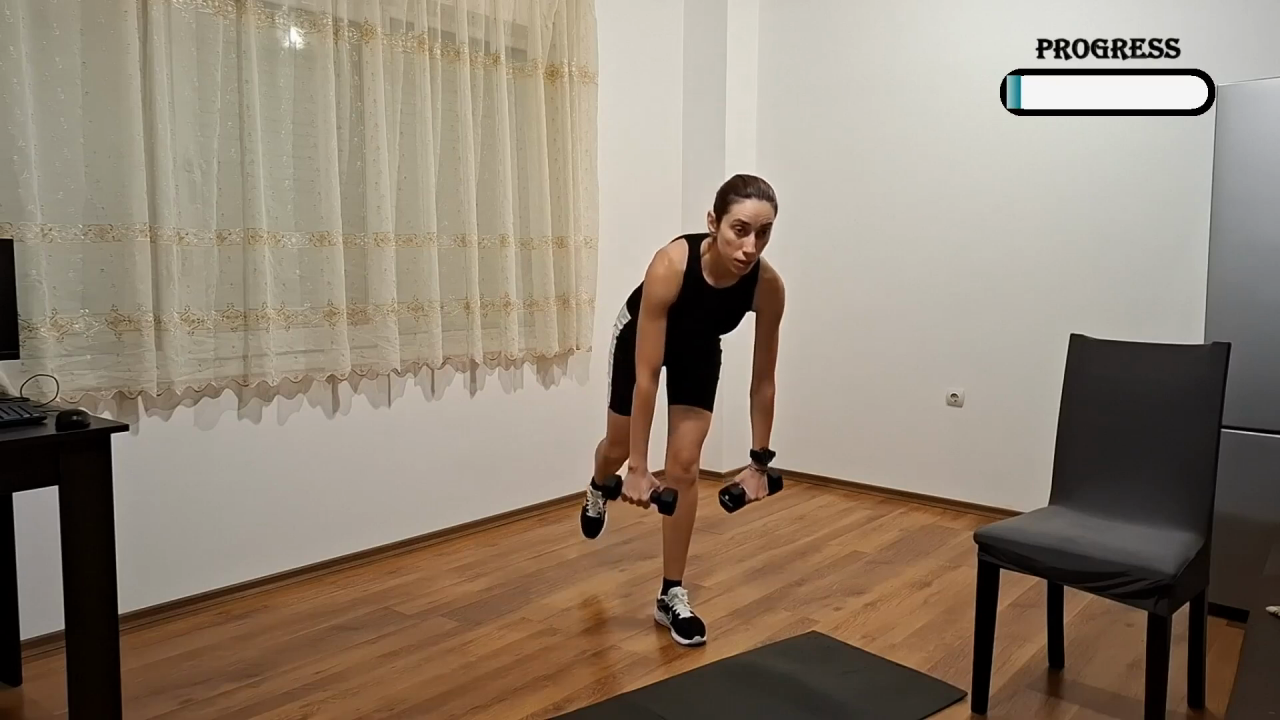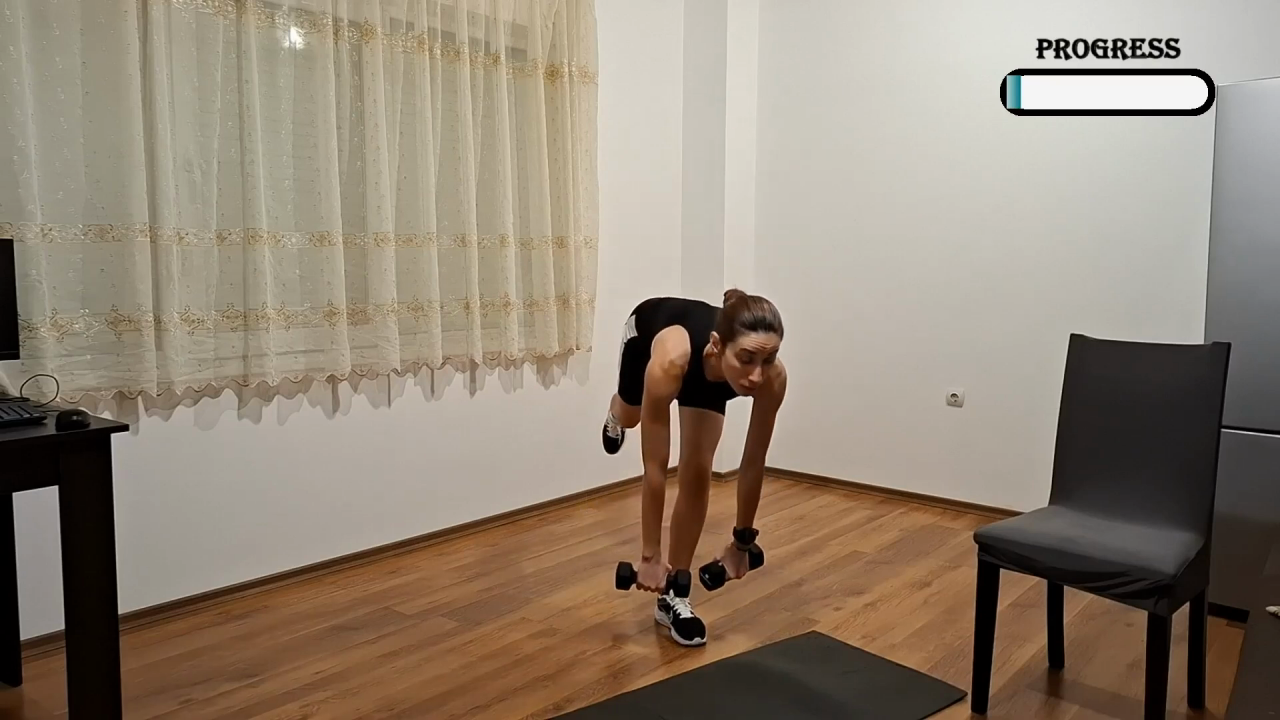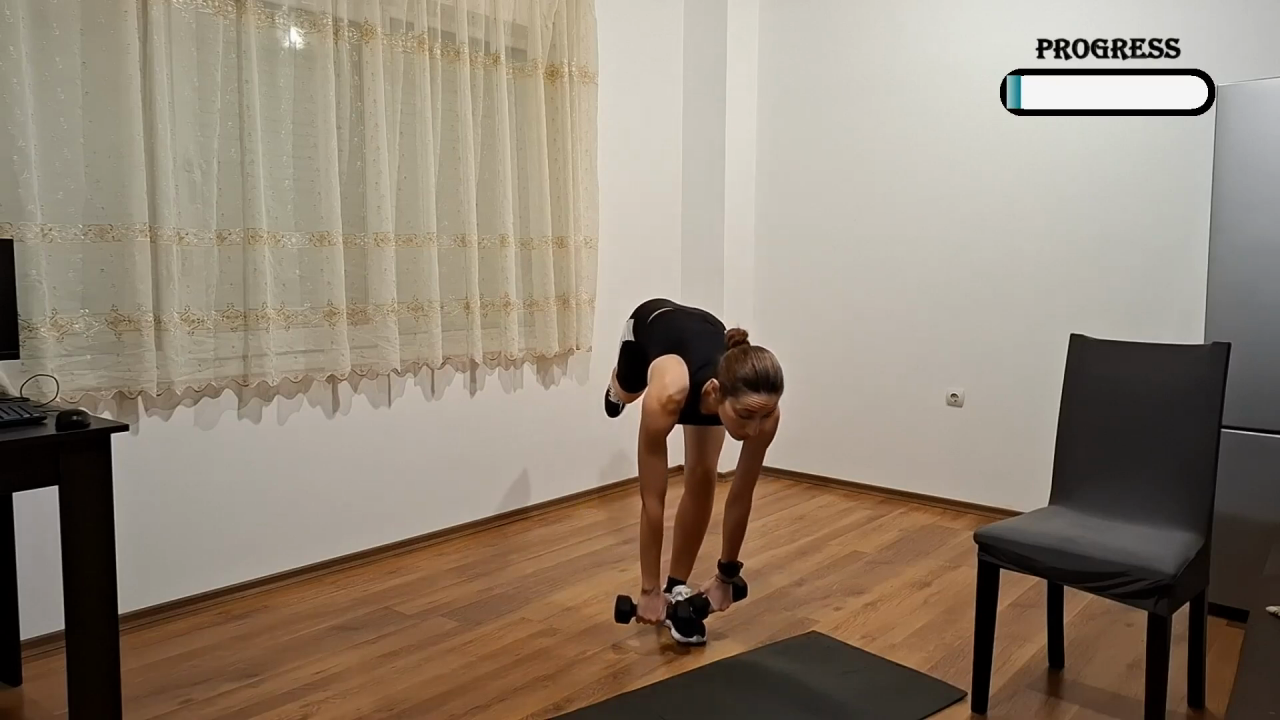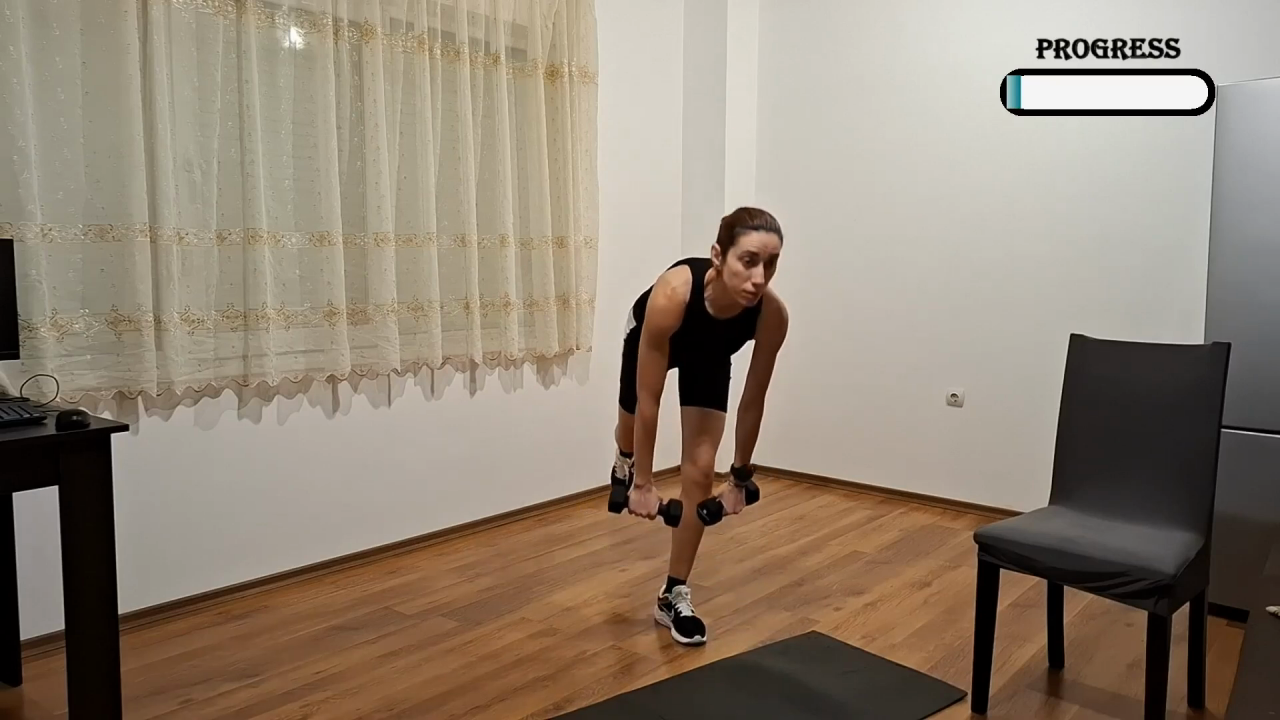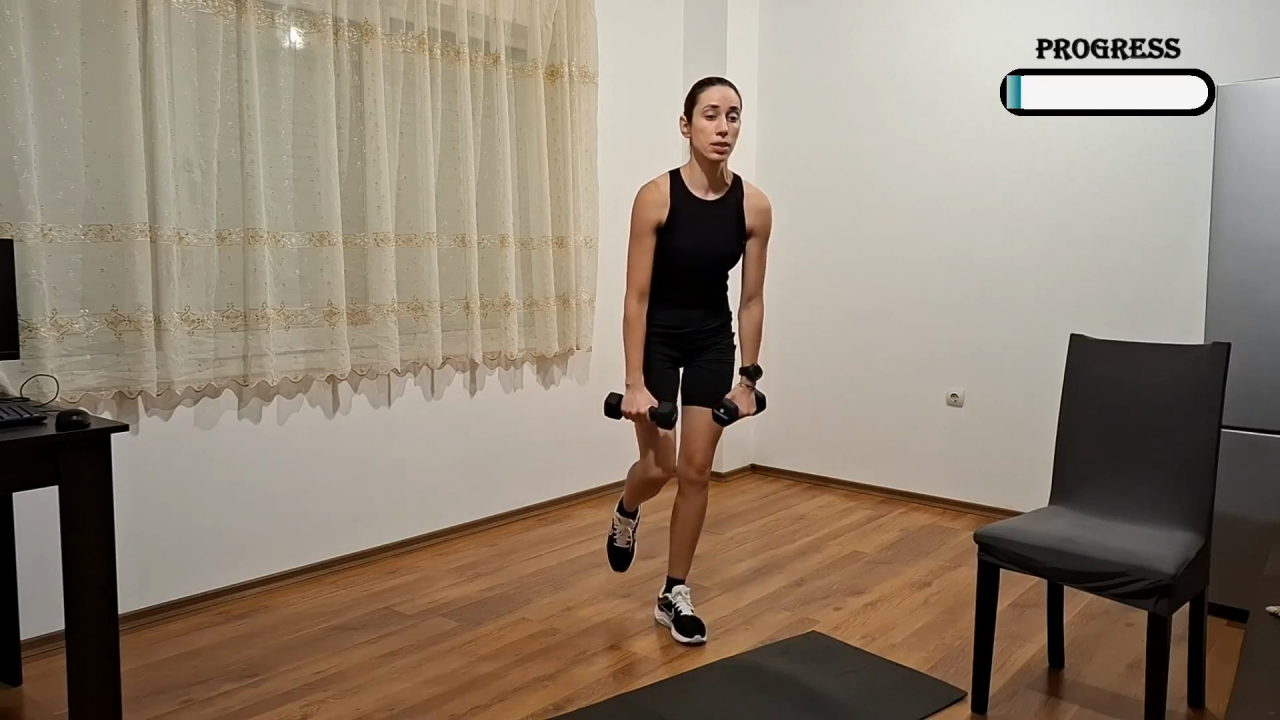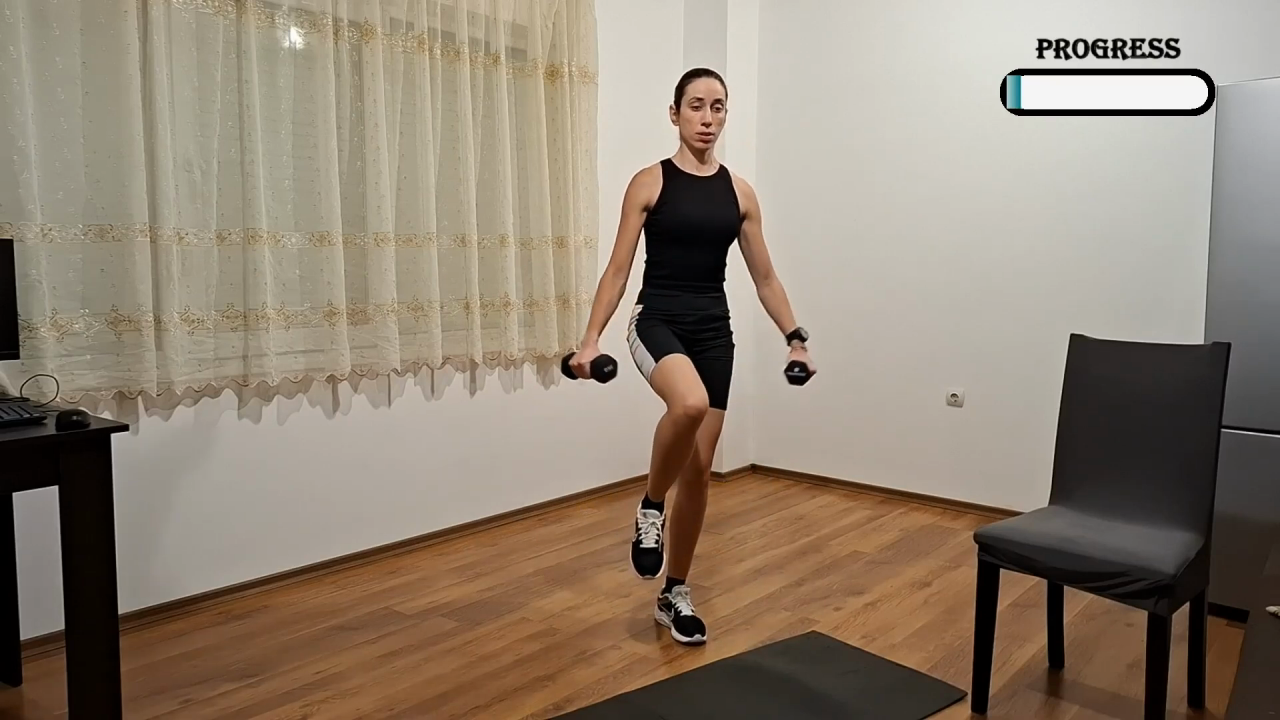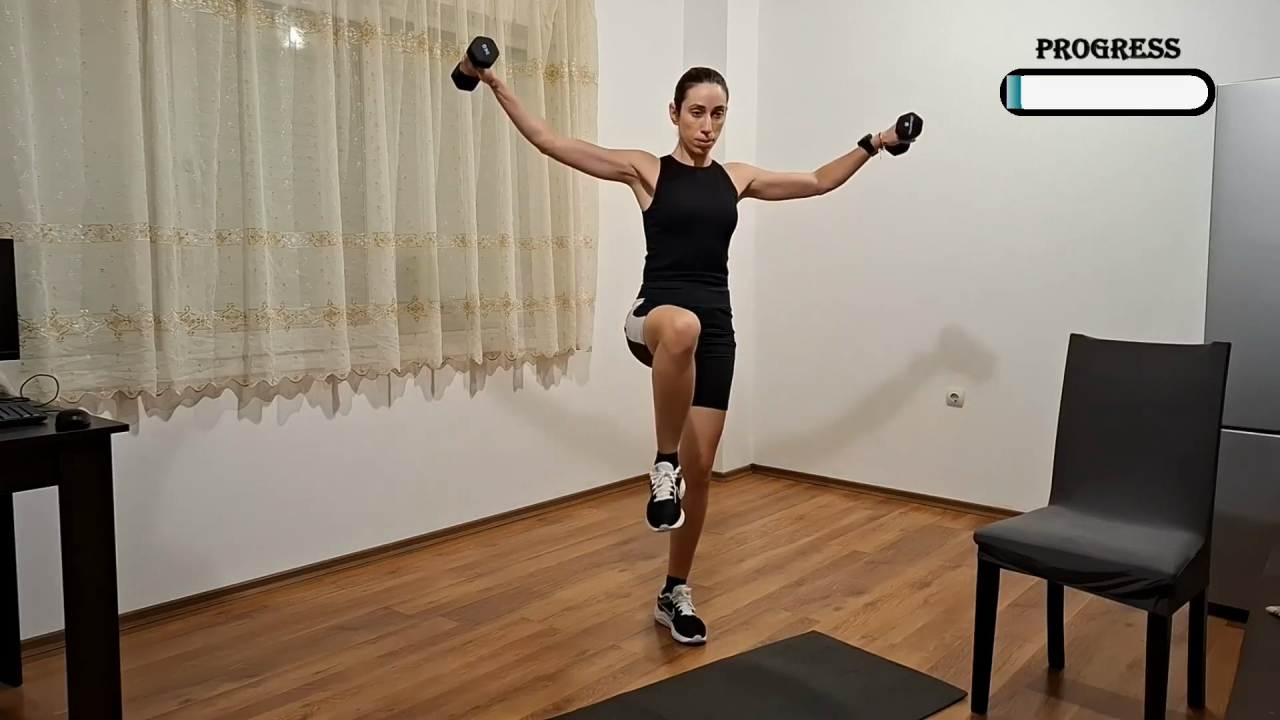
dt=0.7s
person 1, frame 1
left shoulder: (768, 285)
right shoulder: (671, 264)
left elbow: (764, 380)
right elbow: (647, 376)
left wrist: (760, 460)
right wrist: (637, 467)
left hip: (699, 350)
right hip: (640, 334)
left knee: (684, 466)
right knee: (620, 443)
left ankle: (671, 595)
right ankle: (598, 488)
person 1, frame 2
left shoulder: (772, 377)
right shoulder: (670, 361)
left elbow: (753, 464)
right elbow: (655, 469)
left wrist: (742, 541)
right wrist: (649, 555)
right hip: (647, 328)
left knee: (698, 471)
right knee: (631, 416)
left ankle: (674, 596)
right ankle: (615, 418)
person 1, frame 3
left shoulder: (761, 409)
right shoulder: (667, 395)
left elbow: (741, 496)
right elbow: (653, 502)
left wrist: (726, 575)
right wrist: (649, 589)
left hip: (704, 330)
right hip: (650, 324)
left knee: (703, 478)
right knee: (627, 393)
left ankle: (678, 590)
right ankle: (617, 388)
person 1, frame 4
left shoulder: (772, 314)
right shoulder: (672, 294)
left elbow: (753, 401)
right elbow: (649, 401)
left wrist: (740, 477)
right wrist: (642, 483)
left hip: (709, 357)
right hip: (651, 331)
left knee: (700, 471)
right knee: (632, 423)
left ankle: (675, 594)
right ankle: (626, 456)
person 1, frame 5
left shoulder: (754, 205)
right shoulder: (656, 196)
left elbow: (751, 299)
right elbow: (636, 296)
left wrist: (748, 375)
right wrist: (635, 382)
left hip: (712, 341)
right hip: (659, 338)
left knee: (697, 470)
right knee: (659, 467)
left ankle: (675, 595)
right ankle: (626, 511)
person 1, frame 6
left shoulder: (739, 190)
right shoulder: (649, 181)
left elbow: (764, 275)
right elbow: (618, 269)
left wrist: (794, 336)
right wrist: (591, 339)
left hip: (714, 330)
right hip: (657, 322)
left knee: (699, 469)
right knee: (690, 405)
left ankle: (675, 594)
right ankle: (650, 504)
person 1, frame 7
left shoulder: (737, 178)
right shoulder: (645, 169)
left elbow: (819, 181)
right elbow: (549, 141)
left wrist: (873, 145)
right wrist: (495, 85)
left hip: (716, 328)
right hip: (655, 319)
left knee: (700, 470)
right knee: (683, 327)
left ankle: (676, 595)
right ankle: (664, 462)
